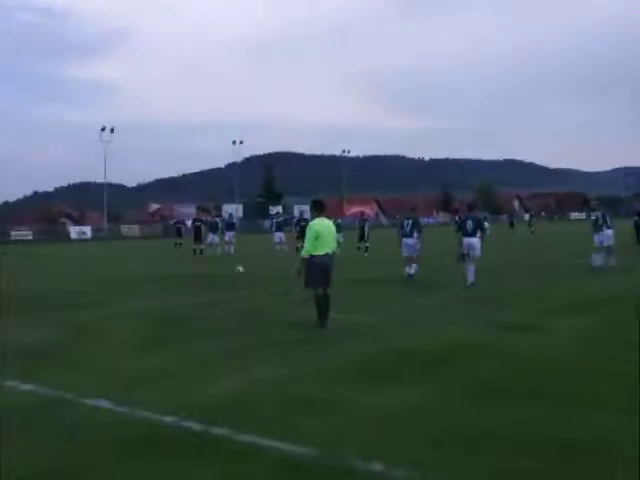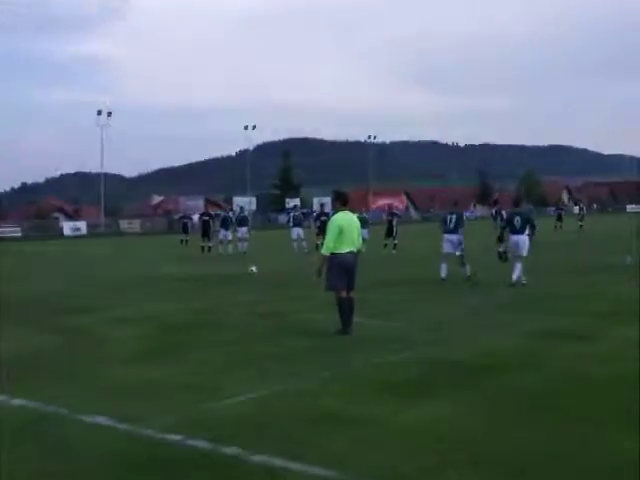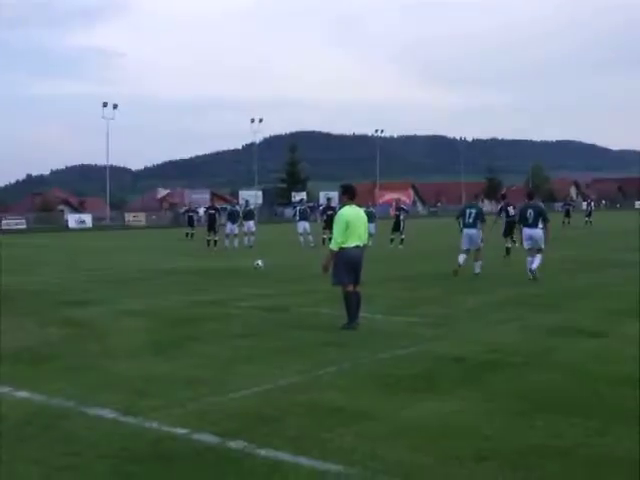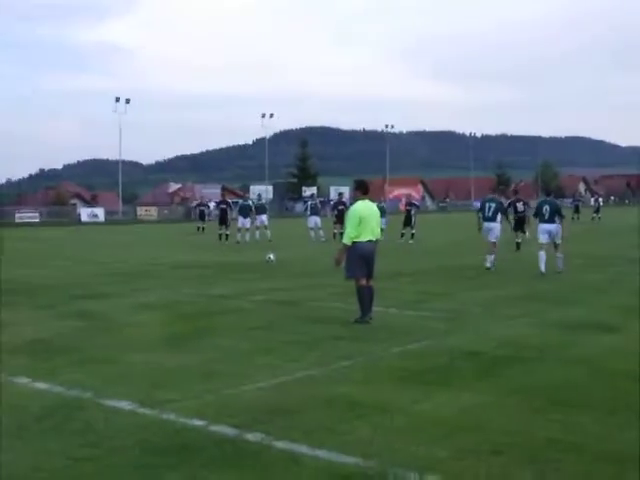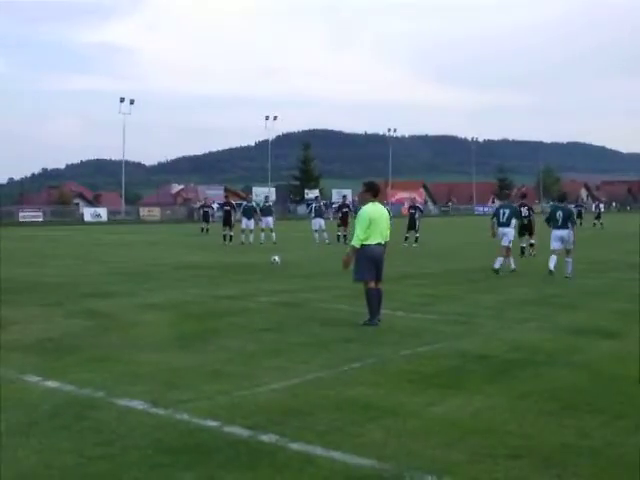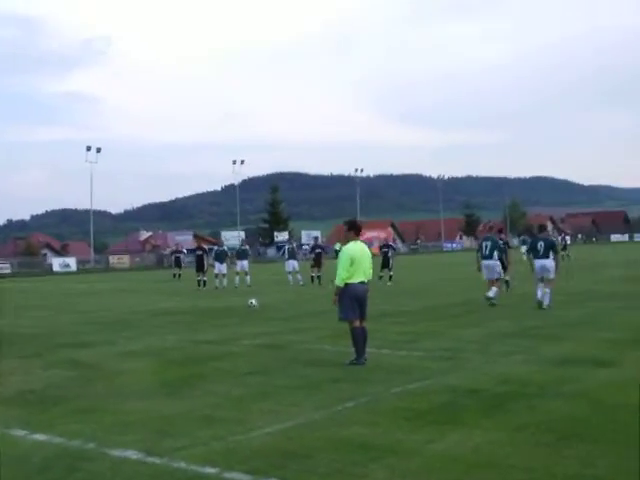
dt=0.2s
person 1, frame 1
left shoulder: (313, 225)
right shoulder: (331, 224)
left elbow: (307, 247)
right elbow: (334, 245)
left wrist: (301, 265)
left hip: (316, 258)
right hip: (328, 258)
left knee: (318, 289)
right knee: (325, 289)
left ankle: (322, 320)
right ankle: (325, 318)
person 1, frame 2
left shoulder: (335, 219)
right shoulder: (355, 219)
left elbow: (329, 244)
right elbow: (359, 242)
left wrist: (321, 264)
left hip: (338, 257)
right hip: (352, 256)
left knee: (340, 293)
right knee: (349, 292)
left ankle: (345, 327)
right ankle: (349, 325)
person 1, frame 3
left shoulder: (342, 214)
right shoulder: (362, 213)
left elbow: (337, 239)
right elbow: (365, 237)
left wrist: (328, 259)
left hip: (344, 252)
right hip: (358, 251)
left knee: (347, 287)
right knee: (355, 286)
left ankle: (351, 321)
right ankle: (355, 319)
person 1, frame 4
left shoulder: (355, 208)
right shoulder: (374, 208)
left elbow: (349, 233)
right elbow: (377, 231)
left wrist: (341, 253)
left hip: (357, 246)
right hip: (371, 245)
left knee: (360, 281)
right knee: (368, 280)
left ankle: (364, 315)
right ankle: (368, 313)
person 1, frame 5
left shoulder: (365, 211)
right shoulder: (384, 211)
left elbow: (359, 236)
right elbow: (387, 234)
left wrist: (350, 254)
left hip: (367, 249)
right hip: (380, 248)
left knee: (369, 283)
right knee: (377, 283)
left ankle: (373, 318)
right ankle: (376, 315)
person 1, frame 6
left shoulder: (347, 249)
right shoulder: (365, 249)
left elbow: (342, 275)
right elbow: (369, 272)
left wrist: (336, 294)
left hip: (350, 288)
right hip: (363, 287)
left knee: (354, 322)
right knee: (362, 322)
left ankle: (359, 357)
right ankle: (363, 355)
